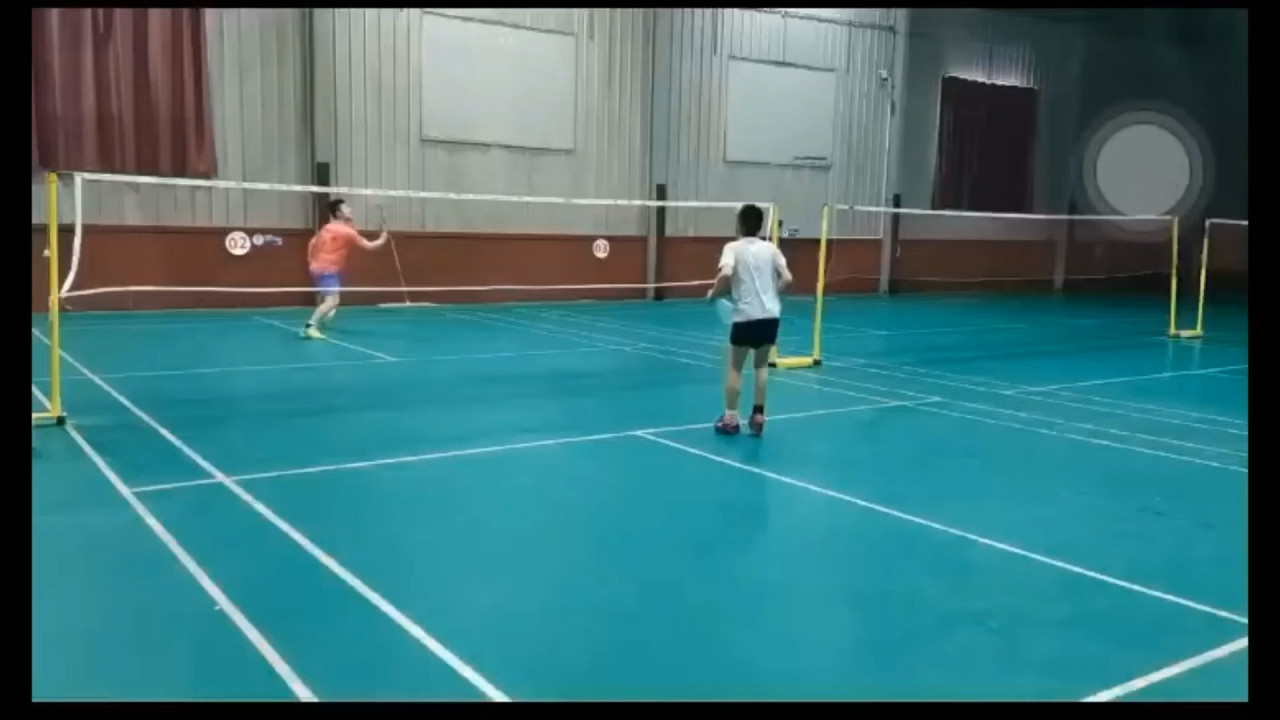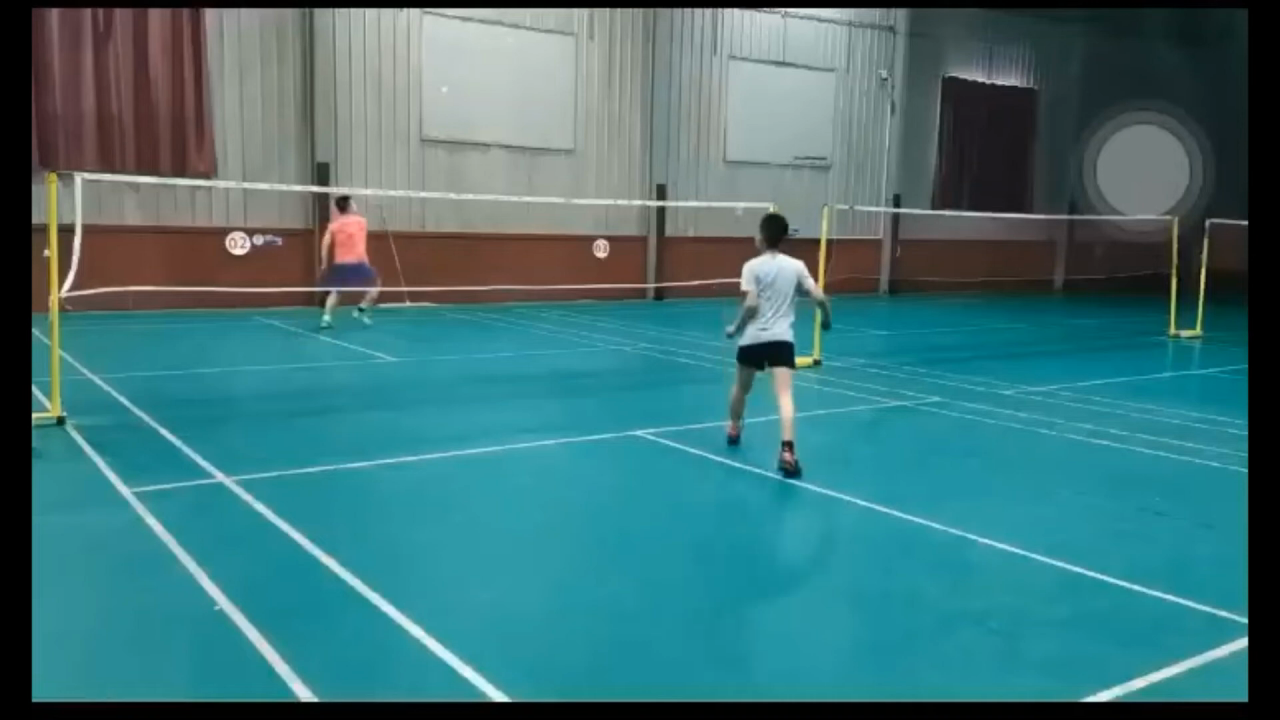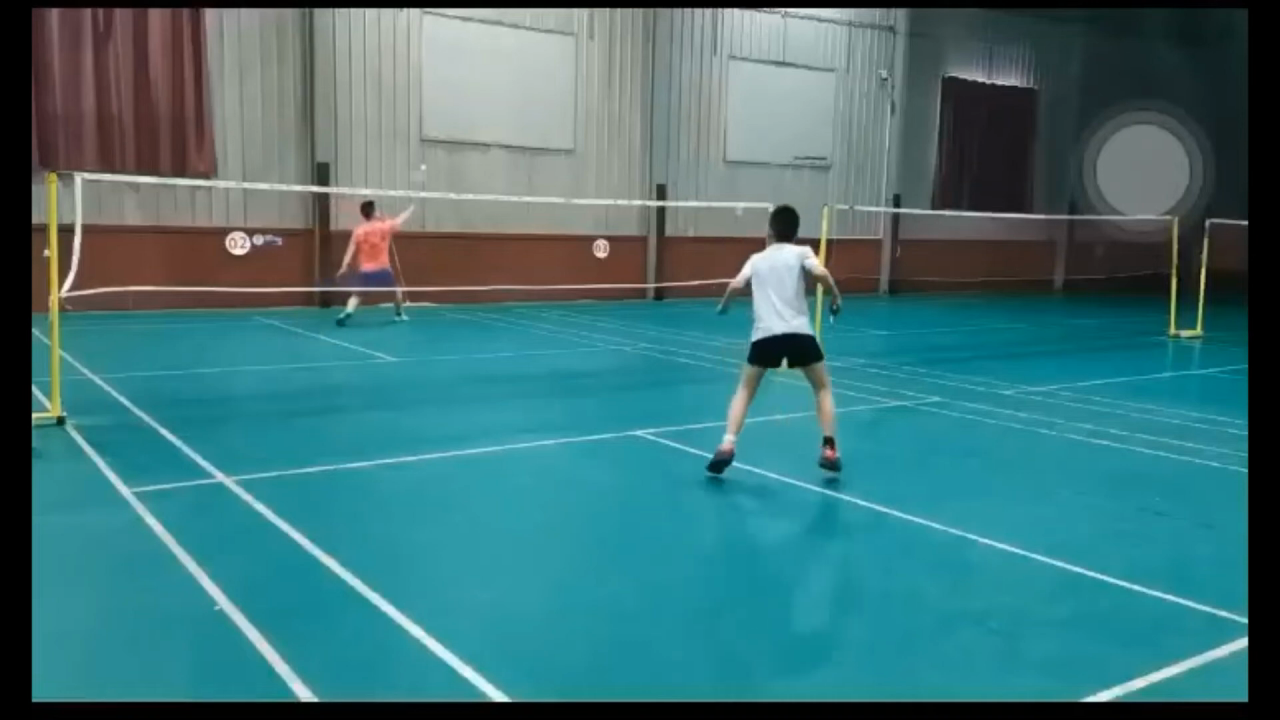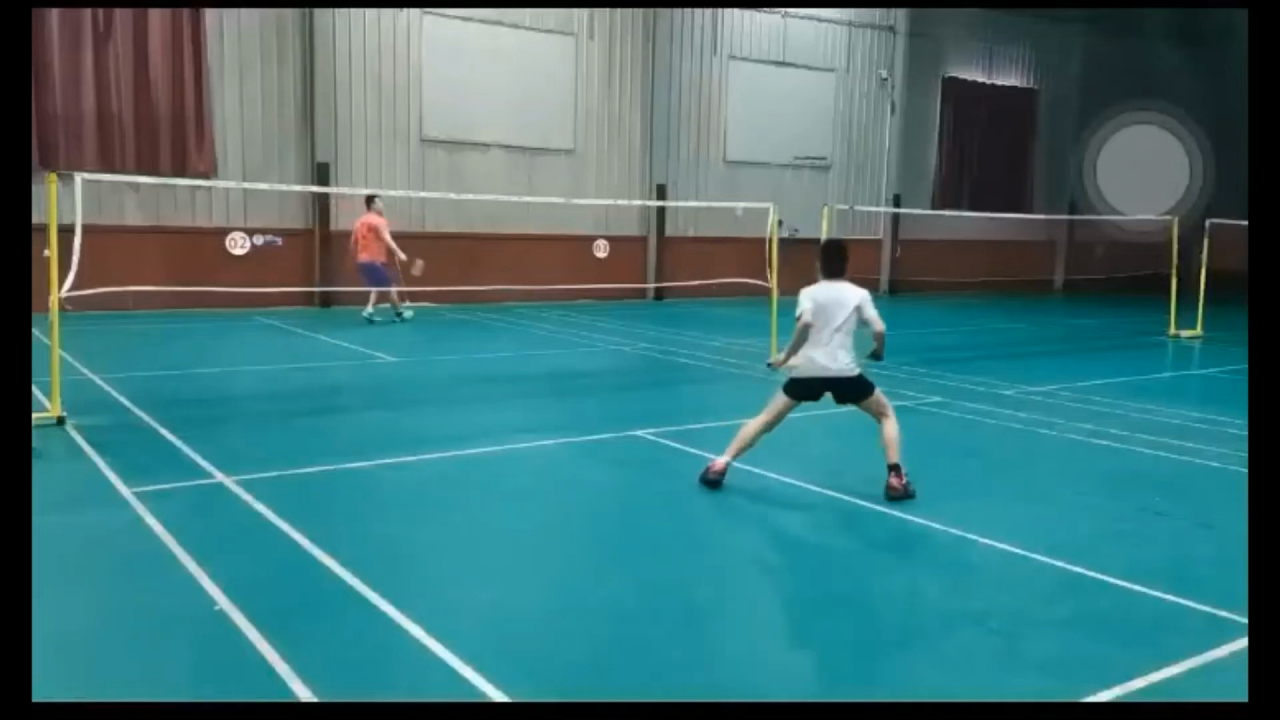
dt=0.3s
person 1, frame 1
left shoulder: (733, 248)
right shoulder: (771, 248)
left elbow: (726, 274)
right elbow: (787, 279)
left wrist: (713, 294)
left hip: (746, 315)
right hip: (770, 315)
left knee: (735, 367)
right knee: (761, 365)
left ankle: (730, 419)
right ankle: (758, 416)
person 1, frame 2
left shoulder: (752, 266)
right shoulder: (796, 266)
left elbow: (751, 303)
right elbow: (819, 297)
left wrist: (735, 327)
right wrist: (827, 317)
left hip: (751, 338)
right hip: (781, 338)
left knee: (741, 385)
right knee: (784, 396)
left ankle: (734, 428)
right ankle: (787, 451)
person 1, frame 3
left shoulder: (757, 259)
right shoulder: (801, 252)
left elbow: (736, 285)
right elbow: (820, 272)
left wrist: (723, 305)
right wrist: (835, 298)
left hip: (765, 334)
right hip: (798, 332)
left knee: (744, 392)
right knee: (823, 389)
left ankle: (727, 447)
right ankle: (829, 450)
person 1, frame 4
left shoulder: (810, 293)
right shoulder: (860, 294)
left elbow: (804, 324)
right elbow: (879, 330)
left wrist: (785, 356)
right wrist: (879, 350)
left hip: (808, 370)
right hip: (844, 372)
left knee: (767, 419)
right knee: (886, 414)
left ankle: (721, 466)
right ankle: (895, 478)
